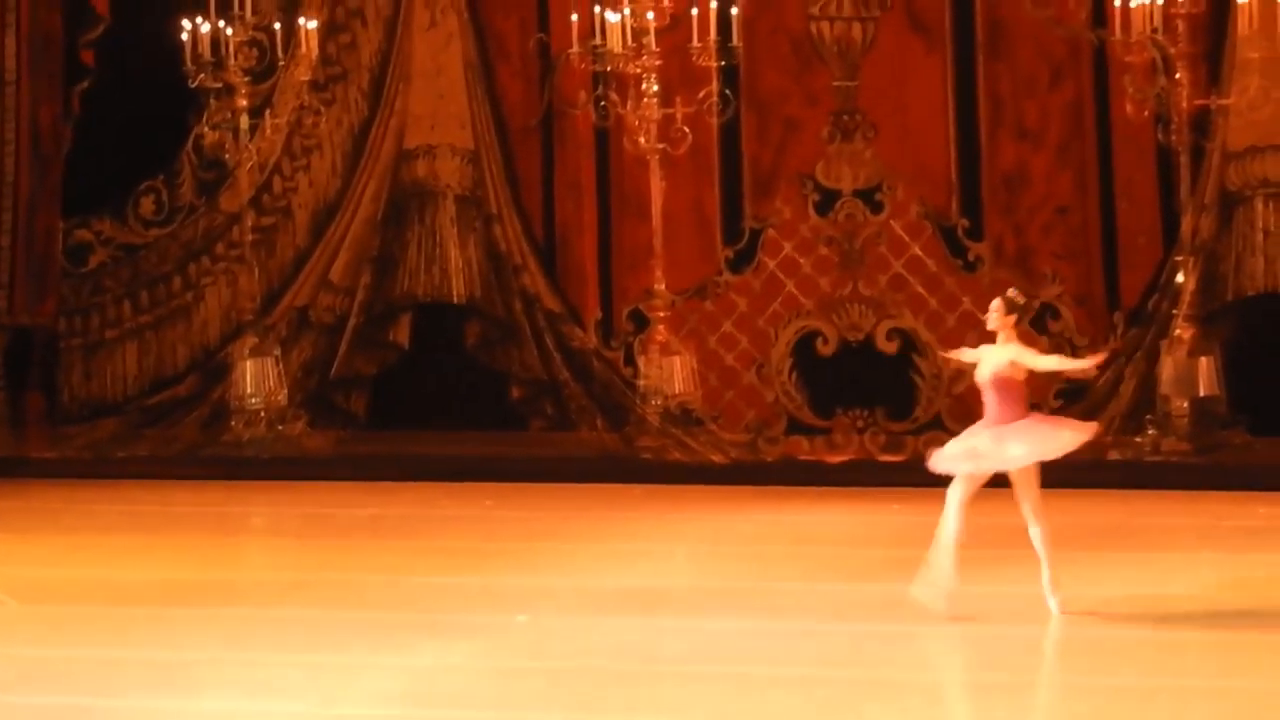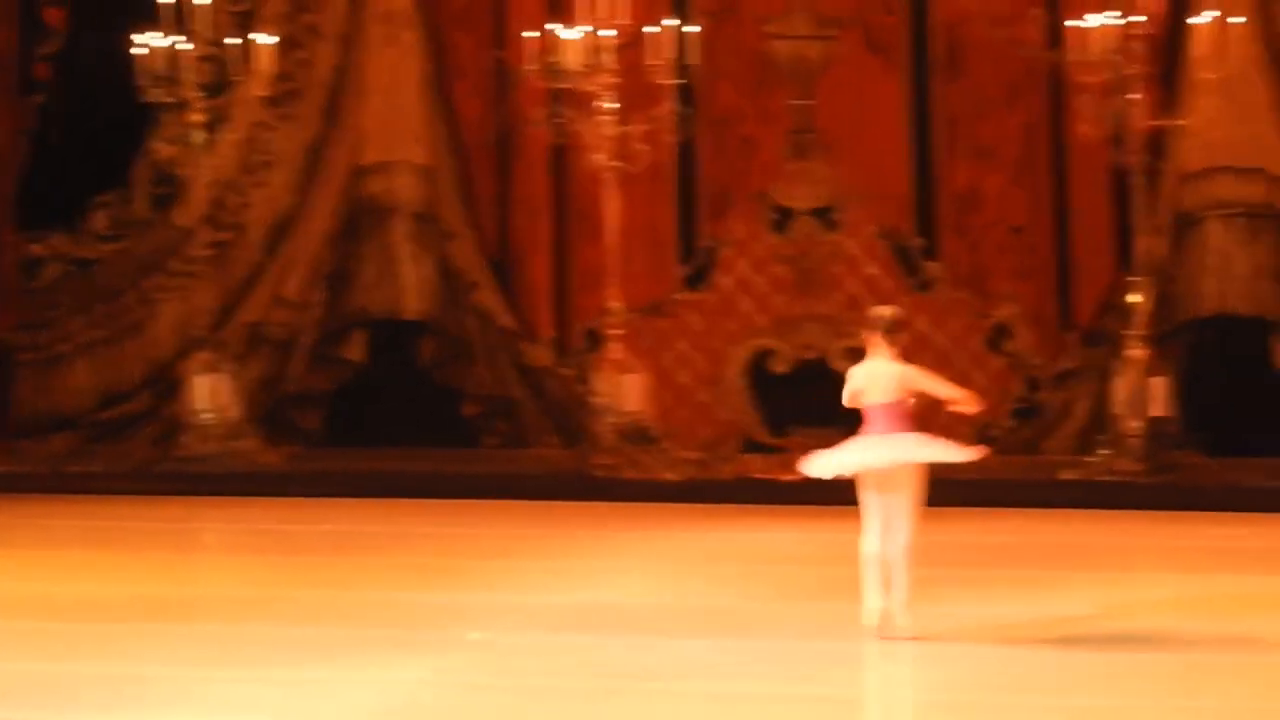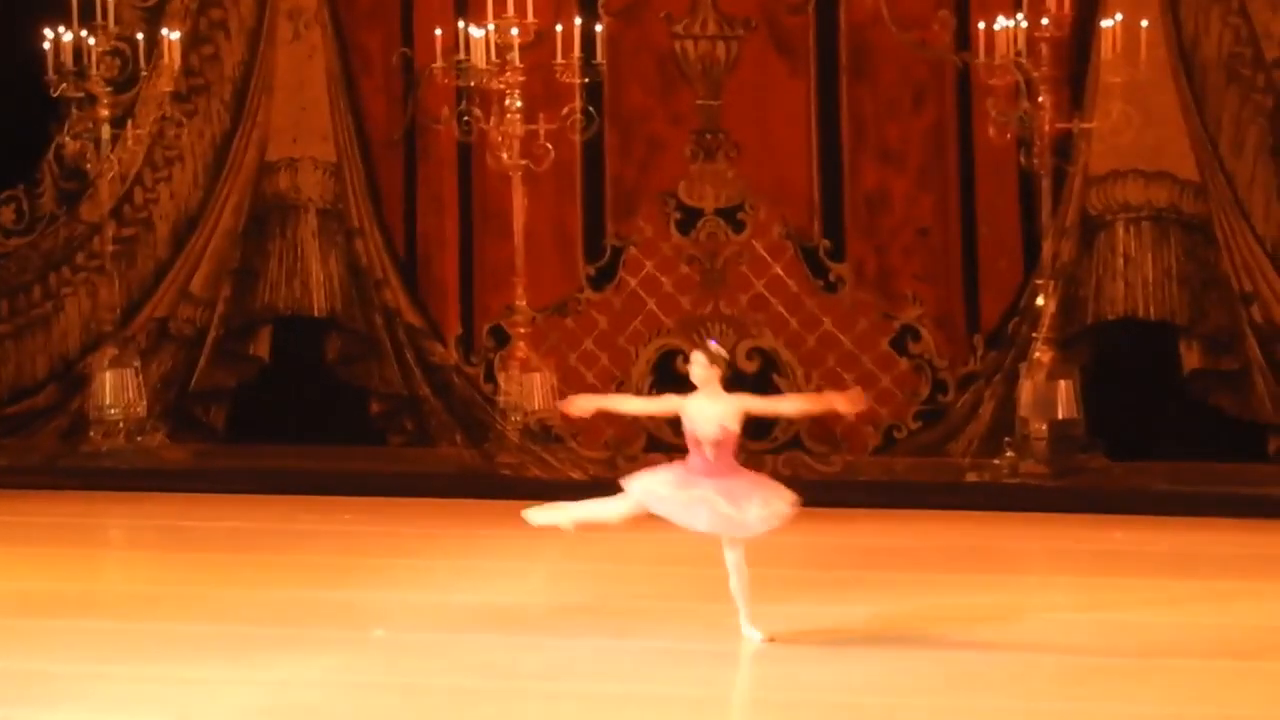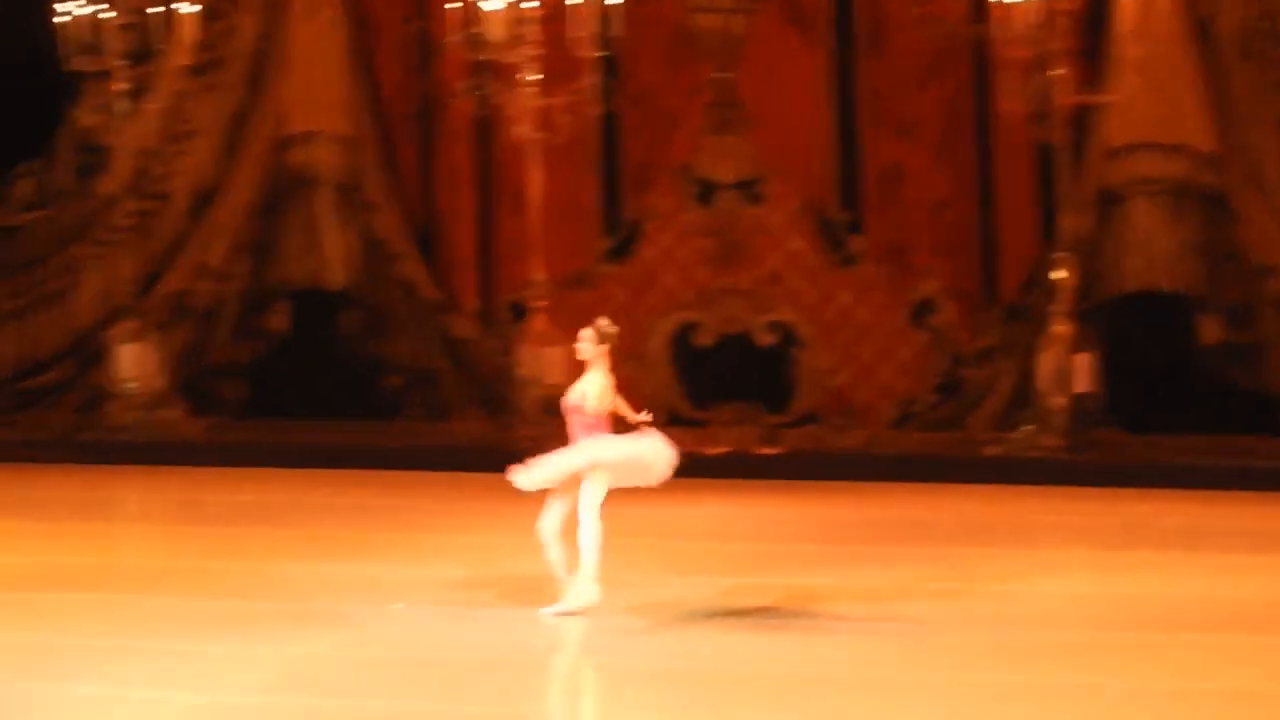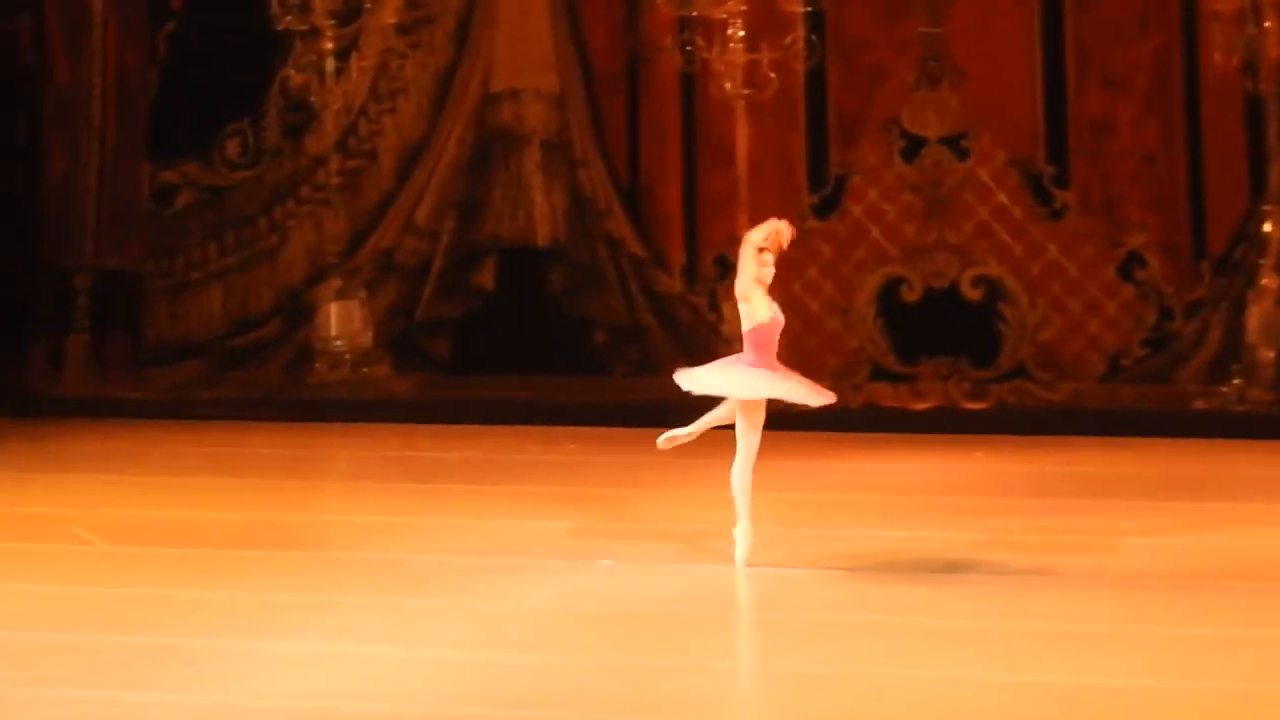
dt=0.5s
person 1, frame 1
left shoulder: (1016, 352)
right shoulder: (990, 352)
left elbow: (1045, 362)
left wrist: (1079, 364)
right wrist: (962, 353)
left hip: (1019, 433)
right hip: (991, 435)
left knee: (1032, 512)
right knee: (957, 494)
left ankle: (1048, 581)
right ankle: (942, 568)
person 1, frame 2
left shoulder: (855, 373)
right shoulder: (905, 371)
left elbow: (848, 400)
right elbow: (960, 395)
right wrist: (968, 402)
left hip: (873, 451)
right hip: (898, 448)
left knee: (873, 529)
right knee: (904, 527)
left ankle: (877, 602)
right ankle: (897, 608)
person 1, frame 3
left shoulder: (738, 403)
right shoulder: (682, 403)
left elbow: (787, 405)
right elbow: (637, 405)
left wrist: (831, 402)
right wrist: (597, 402)
left hip: (728, 487)
right hip: (688, 483)
left knee: (735, 561)
right knee: (625, 508)
left ankle: (746, 621)
right ankle: (562, 513)
person 1, frame 4
left shoulder: (597, 380)
right shoulder: (598, 378)
left elbow: (599, 406)
right elbow: (618, 403)
right wrist: (633, 415)
left hip: (599, 453)
right hip: (580, 458)
left knee: (587, 512)
right knee: (547, 526)
left ankle: (587, 586)
right ankle: (572, 596)
person 1, frame 5
left shoulder: (760, 296)
right shoulder: (746, 294)
left elbow: (757, 246)
right elbow: (749, 247)
left wrist: (777, 233)
right wrist: (768, 229)
left hip: (759, 376)
right hip: (751, 378)
right knee: (745, 458)
left ankle: (692, 429)
right ankle: (744, 529)
